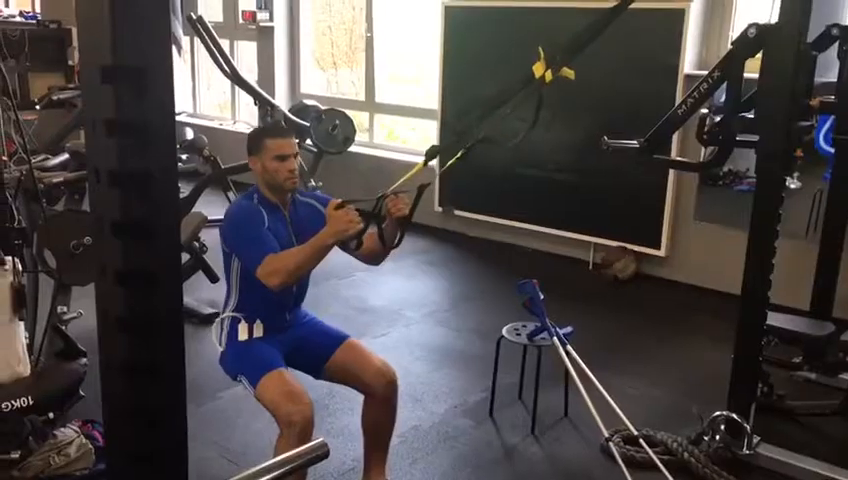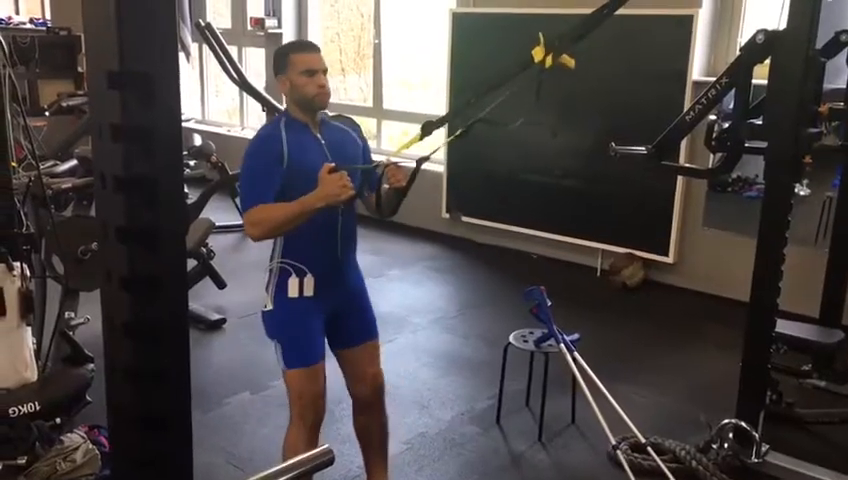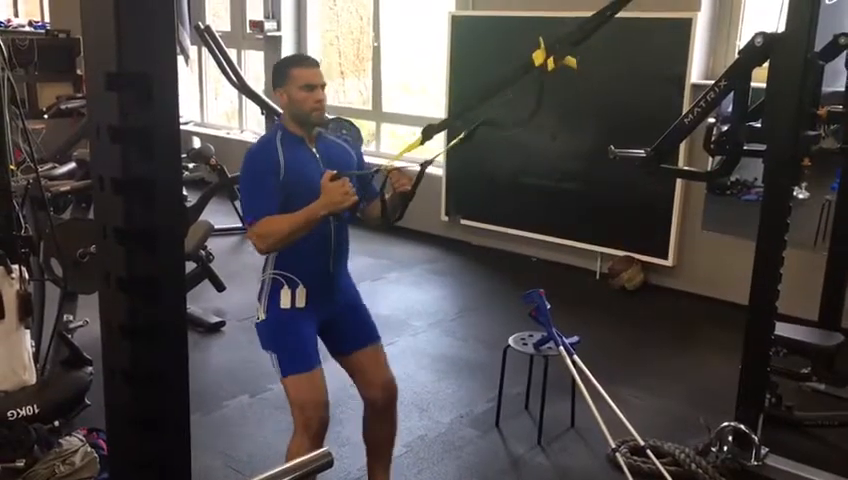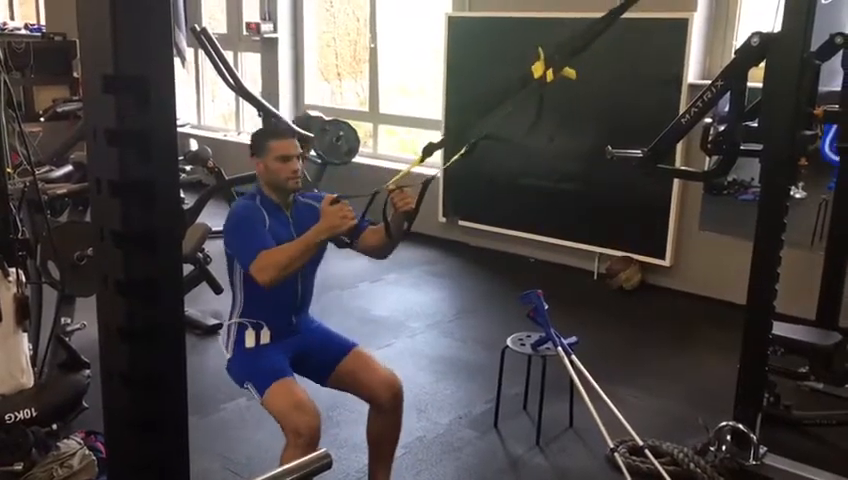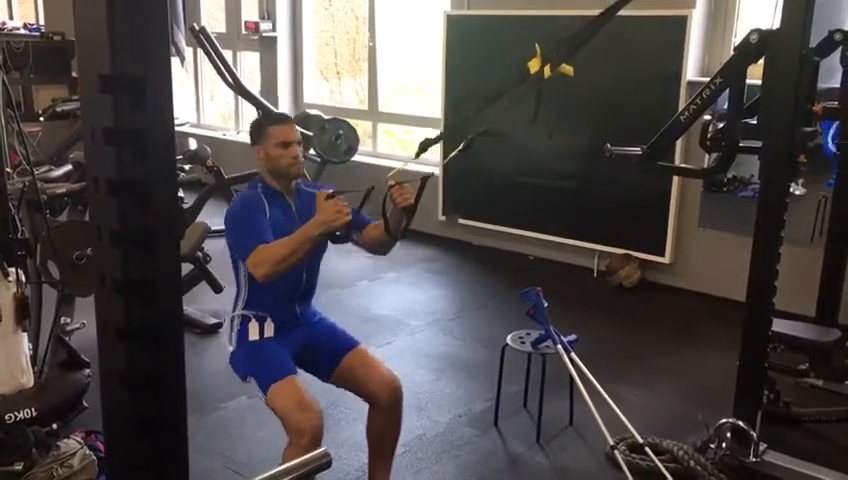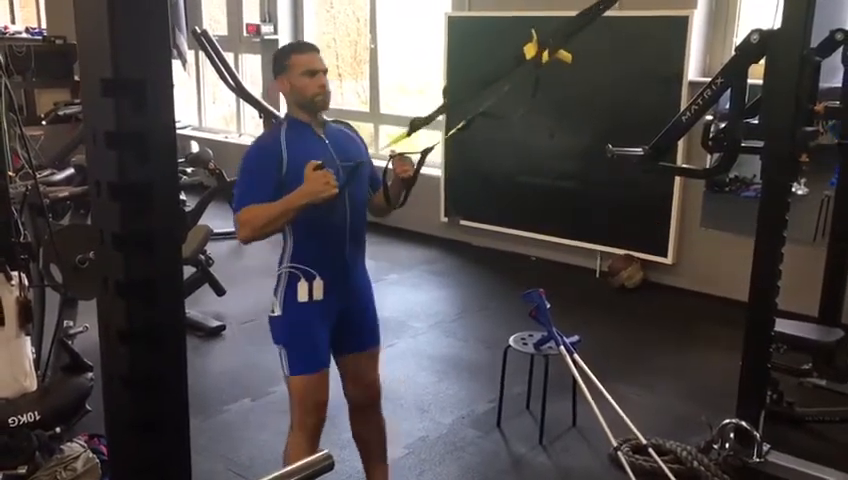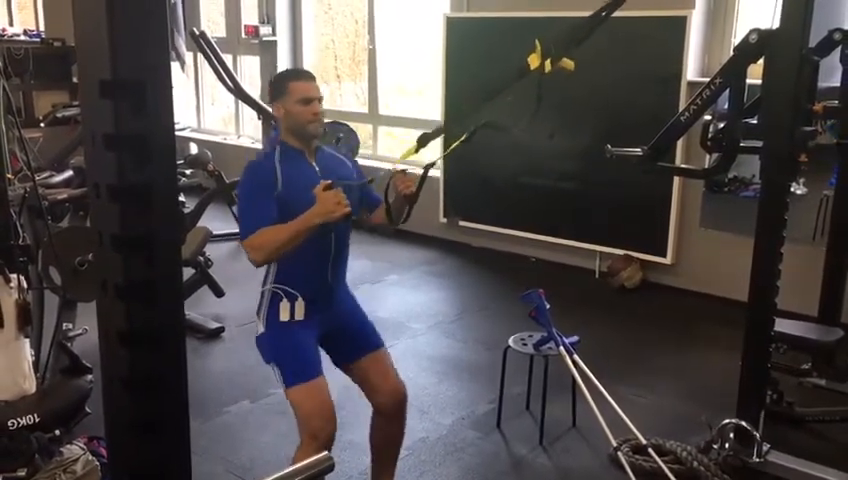
dt=0.7s
person 1, frame 1
left shoulder: (312, 204)
right shoulder: (243, 215)
left elbow: (370, 254)
right elbow: (274, 275)
left wrist: (393, 225)
right wrist: (330, 234)
left hip: (296, 323)
right hip: (248, 334)
left knee: (382, 380)
right knee: (298, 414)
person 1, frame 2
left shoulder: (348, 134)
right shoulder: (270, 143)
left elbow: (377, 206)
right elbow: (255, 225)
left wrist: (393, 188)
right wrist: (318, 198)
left hip: (347, 281)
right hip: (297, 288)
left knee: (369, 392)
right knee: (308, 410)
person 1, frame 3
left shoulder: (343, 149)
right shoulder: (265, 156)
left elbow: (375, 215)
right elbow: (261, 237)
left wrist: (395, 195)
right wrist: (321, 206)
left hip: (339, 290)
right hip: (289, 299)
left knee: (382, 393)
right knee: (313, 419)
person 1, frame 4
left shoulder: (315, 205)
right shoulder: (245, 215)
left elbow: (376, 247)
right elbow: (265, 272)
left wrist: (399, 218)
right wrist: (323, 231)
left hip: (303, 328)
right hip: (254, 340)
left knee: (388, 390)
right knee: (305, 425)
person 1, frame 5
left shoulder: (318, 197)
right shoulder: (247, 206)
left elbow: (377, 243)
right elbow: (262, 267)
left wrist: (398, 214)
right wrist: (318, 226)
left hip: (307, 321)
right hip: (258, 333)
left knee: (388, 390)
right knee: (307, 424)
person 1, frame 6
left shoulder: (349, 138)
right shoulder: (270, 148)
left elbow: (378, 206)
right elbow: (245, 227)
left wrist: (399, 181)
right wrist: (303, 195)
left hip: (354, 285)
right hip: (304, 291)
left knee: (367, 398)
right knee: (309, 417)
person 1, frame 7
left shoulder: (341, 162)
right shoulder: (263, 171)
left elbow: (379, 222)
right elbow: (257, 250)
left wrist: (401, 199)
right wrist: (316, 215)
left hip: (337, 301)
right hip: (288, 311)
left knee: (392, 398)
right knee: (320, 430)
